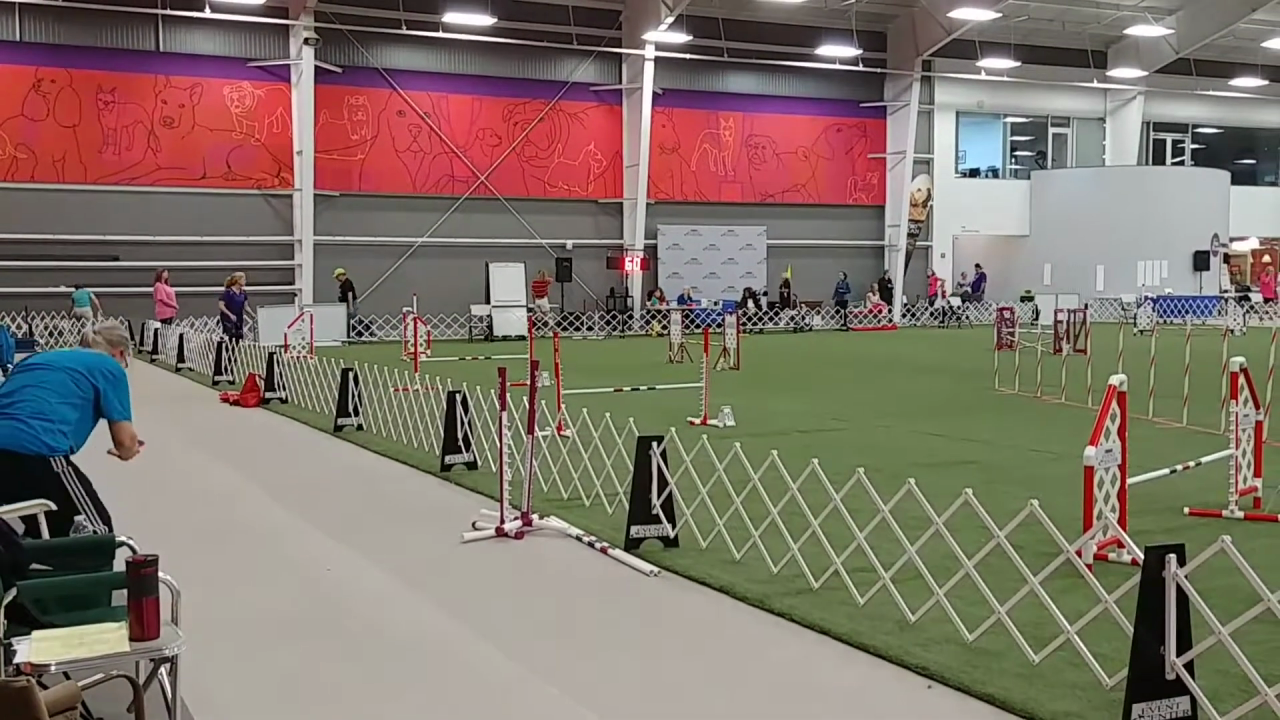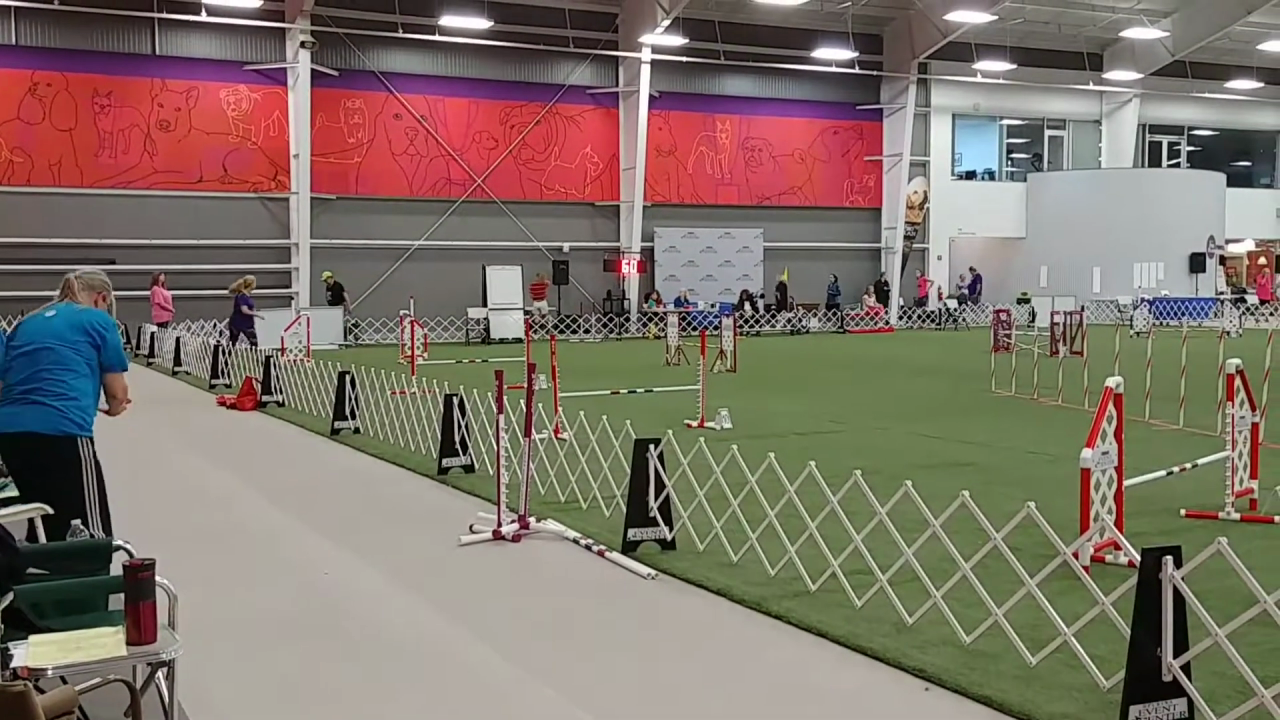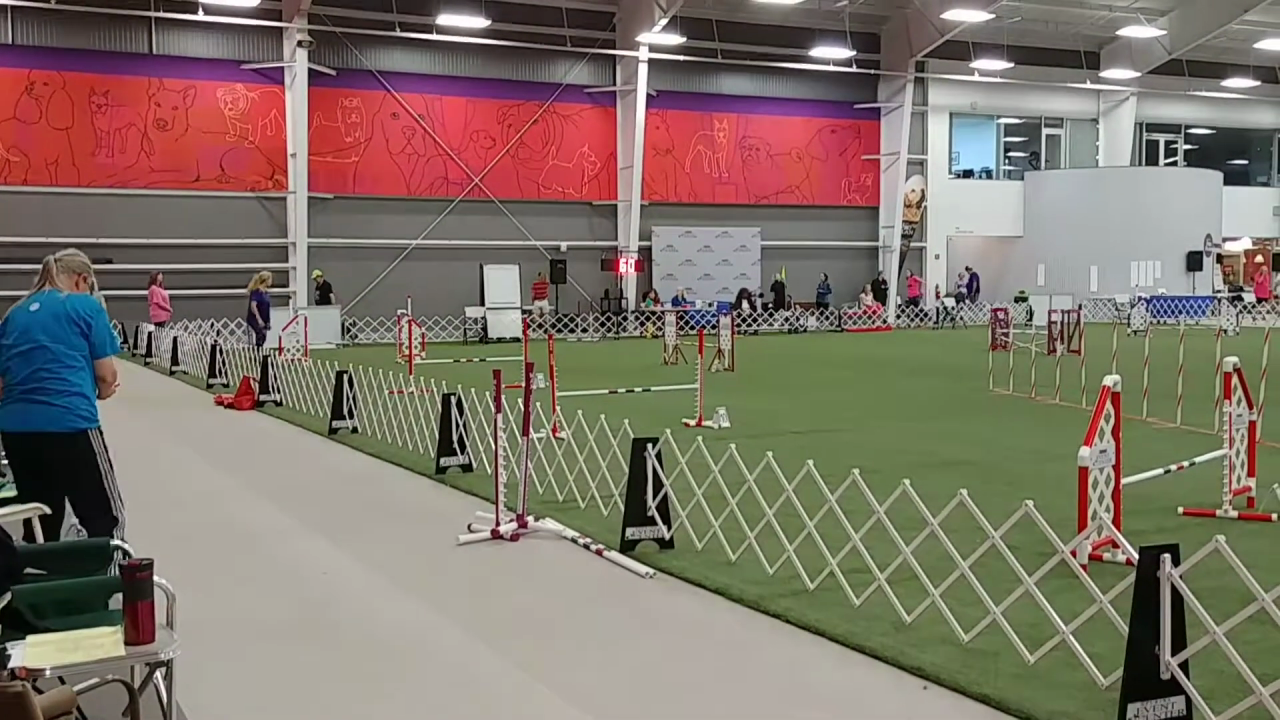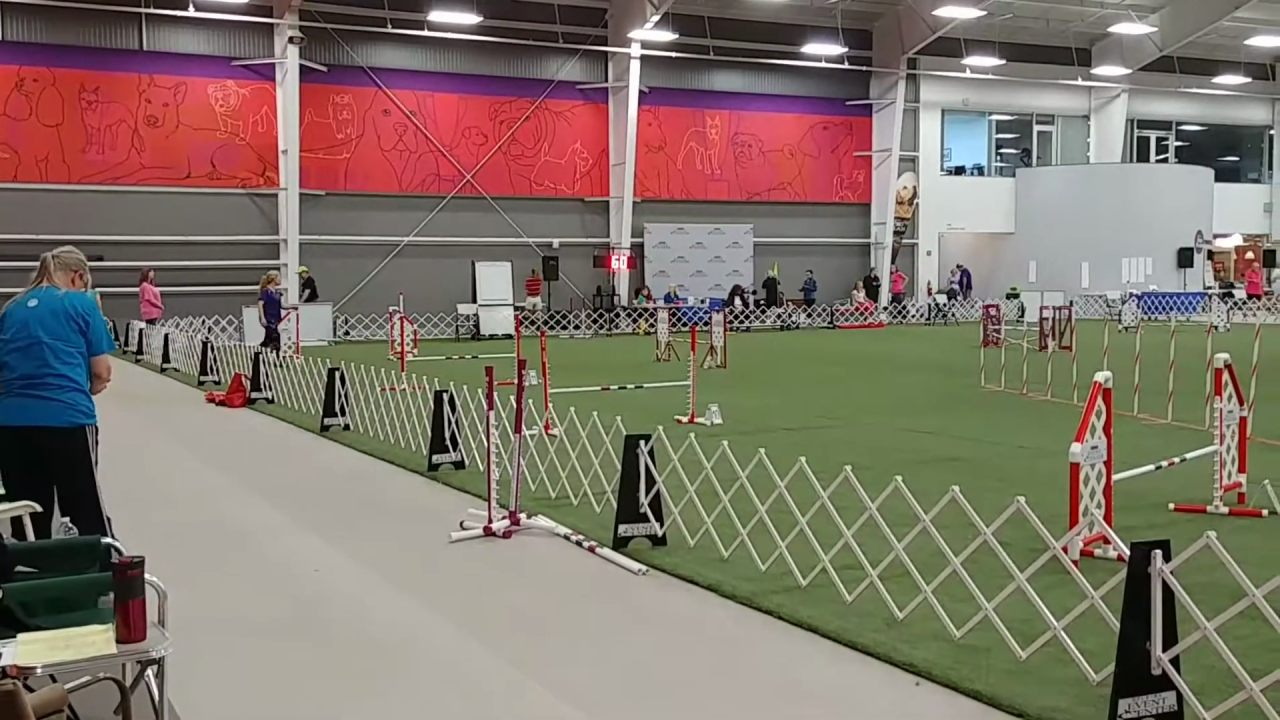
dt=0.3s
person 1, frame 1
left shoulder: (40, 357)
right shoulder: (109, 367)
right elbow: (125, 441)
right wrist: (132, 448)
right hip: (34, 450)
left knee: (47, 529)
right knee: (95, 531)
person 1, frame 2
left shoulder: (27, 322)
right shoulder: (98, 320)
right elbow: (116, 390)
right wrist: (114, 406)
right hip: (63, 429)
left knee: (45, 526)
right knee: (88, 530)
person 1, frame 3
right shoulder: (85, 306)
right elbow: (106, 374)
right wrist: (104, 391)
right hip: (69, 423)
left knee: (40, 524)
right knee: (105, 518)
person 1, frame 4
right shoulder: (81, 304)
right elbow: (102, 371)
right wrist: (91, 387)
right hip: (67, 417)
left knee: (28, 521)
right knee: (84, 515)
